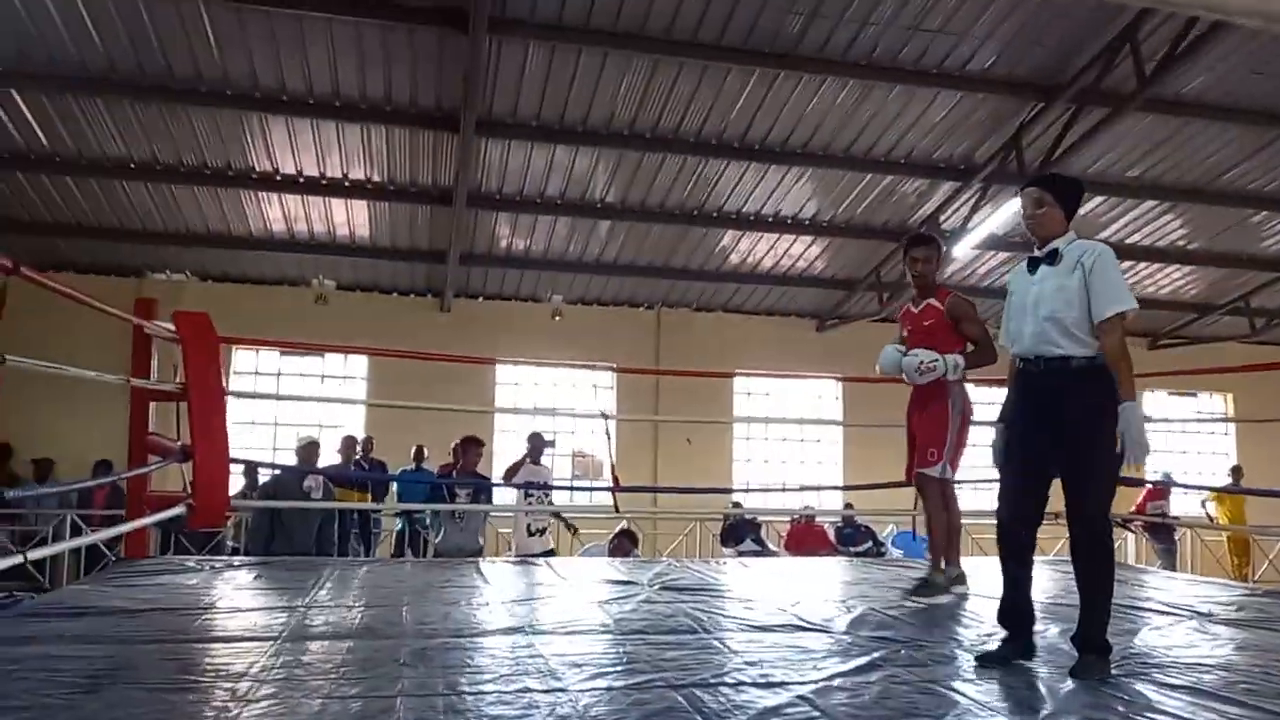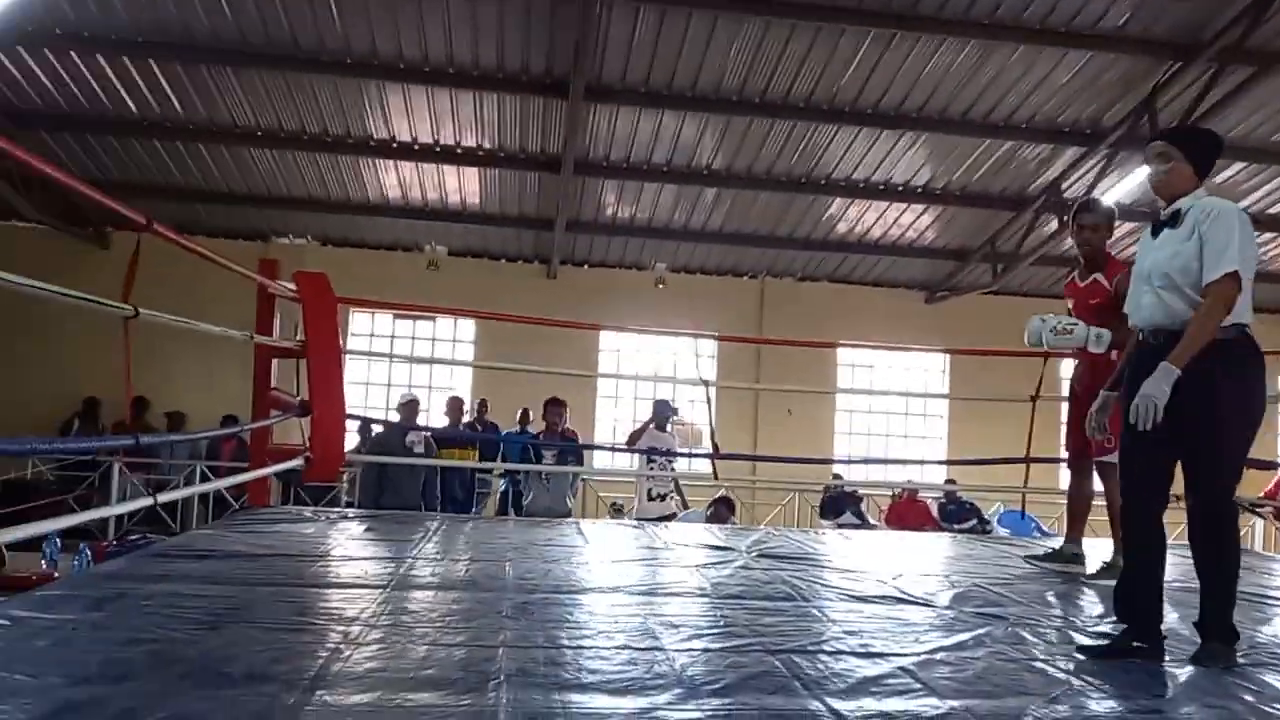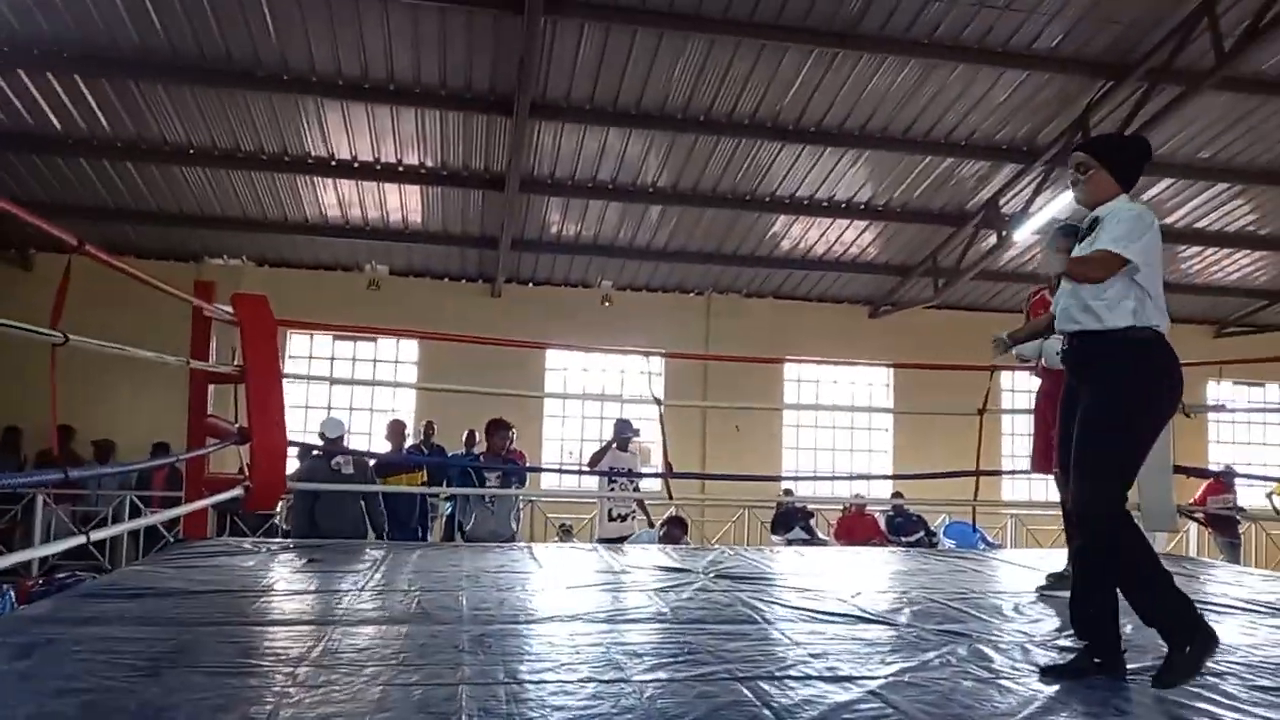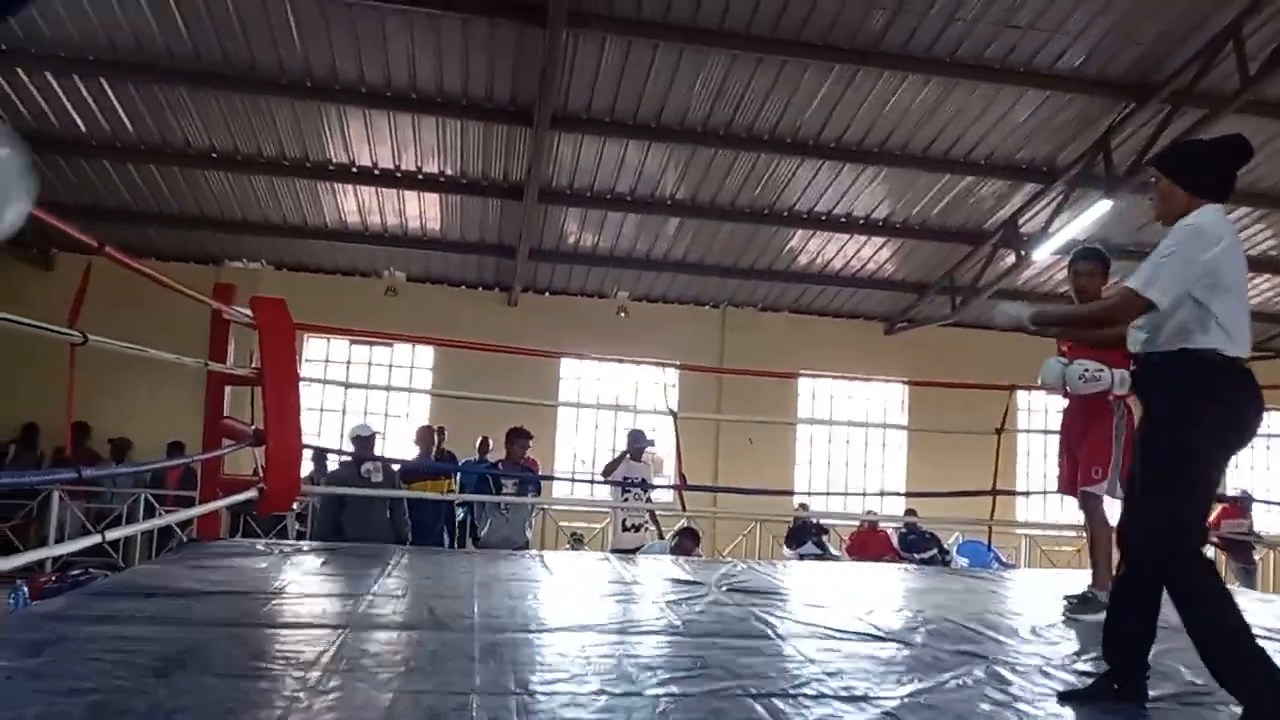
dt=0.5s
person 1, frame 1
left shoulder: (1092, 257)
right shoulder: (1019, 275)
left elbow: (1112, 335)
left wrist: (1127, 405)
right wrist: (1005, 416)
left hip: (1083, 390)
right hip: (1031, 394)
left knee: (1088, 519)
right knee: (1014, 513)
left ankle: (1092, 646)
right ankle: (1017, 632)
person 1, frame 2
left shoulder: (1219, 216)
right shoulder: (1152, 235)
left elbow: (1220, 300)
left wrist: (1169, 371)
right wrist: (1112, 389)
left hip: (1216, 366)
right hip: (1153, 369)
left knee: (1210, 501)
right knee: (1138, 499)
left ankle: (1218, 634)
right ankle: (1141, 630)
person 1, frame 3
left shoulder: (1126, 219)
right shoulder: (1093, 228)
left elbow: (1103, 267)
left wrist: (1073, 264)
right wrist: (1021, 334)
left hip: (1132, 370)
right hip: (1091, 376)
left knee: (1099, 506)
right knee: (1084, 508)
left ankle: (1187, 632)
right ankle: (1100, 645)
person 1, frame 4
left shoulder: (1202, 230)
right shoulder: (1200, 235)
left elbow: (1125, 307)
right elbow: (1140, 313)
left wrist: (1032, 316)
right wrist: (1039, 320)
left hip: (1198, 396)
right hip: (1191, 397)
left knee: (1170, 544)
right knee: (1143, 535)
right ankle: (1125, 673)
person 2, frame 1
left shoulder: (954, 304)
right shoulder: (906, 313)
left elbow: (988, 352)
left wrist: (948, 364)
right wrist: (896, 362)
left hip: (947, 399)
right hip: (920, 399)
left knee: (929, 480)
right knee: (939, 485)
left ankle: (940, 573)
right ankle: (951, 572)
person 2, frame 2
left shoulder: (1121, 278)
right shoulder: (1073, 282)
left hip: (1113, 376)
right hip: (1085, 375)
left knee: (1106, 466)
right knee: (1078, 464)
left ankle: (1122, 558)
right ankle: (1071, 550)
person 2, frame 3
right shoulder: (1035, 300)
right elbow: (1030, 343)
right wrist: (1029, 351)
right hip: (1050, 392)
right knee: (1063, 479)
right ankle: (1076, 564)
person 2, frame 4
left shoulder: (1119, 320)
right shoulder: (1068, 327)
left wrist: (1110, 378)
right wrist: (1057, 375)
left hip: (1109, 414)
right hip: (1077, 413)
left knee: (1091, 498)
right knee: (1086, 499)
left ankle: (1103, 592)
right ankle: (1099, 586)
